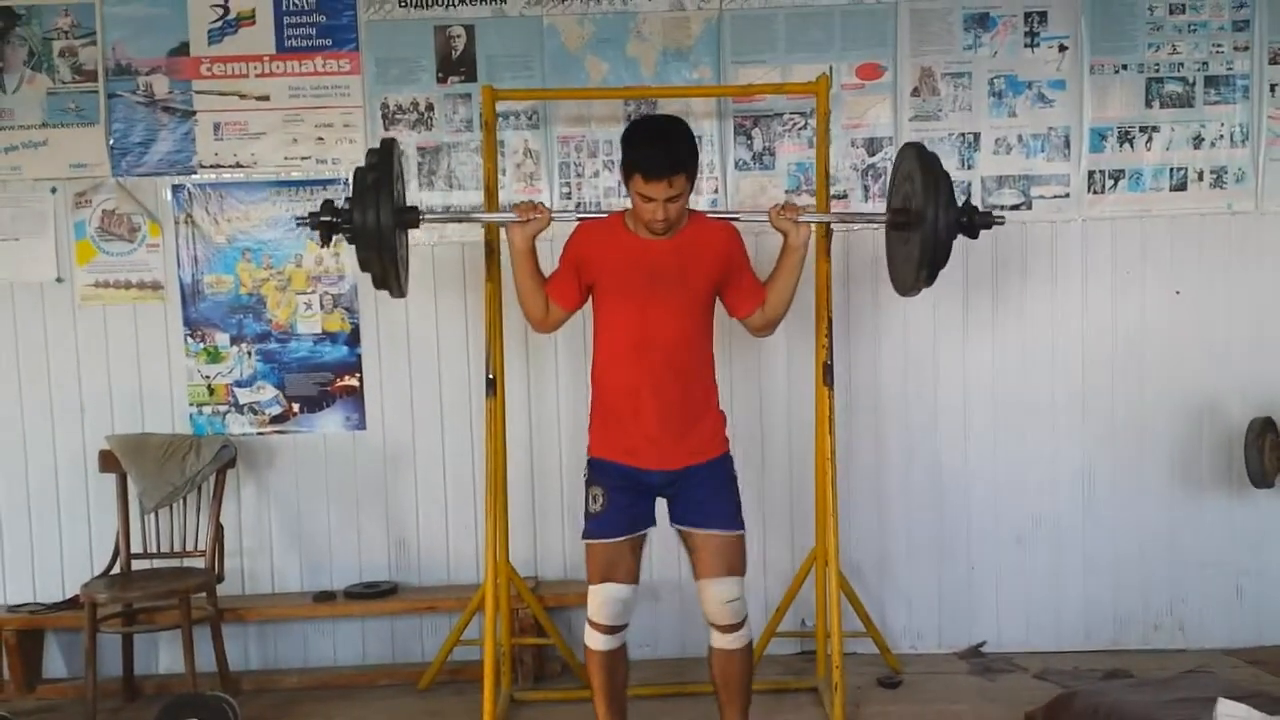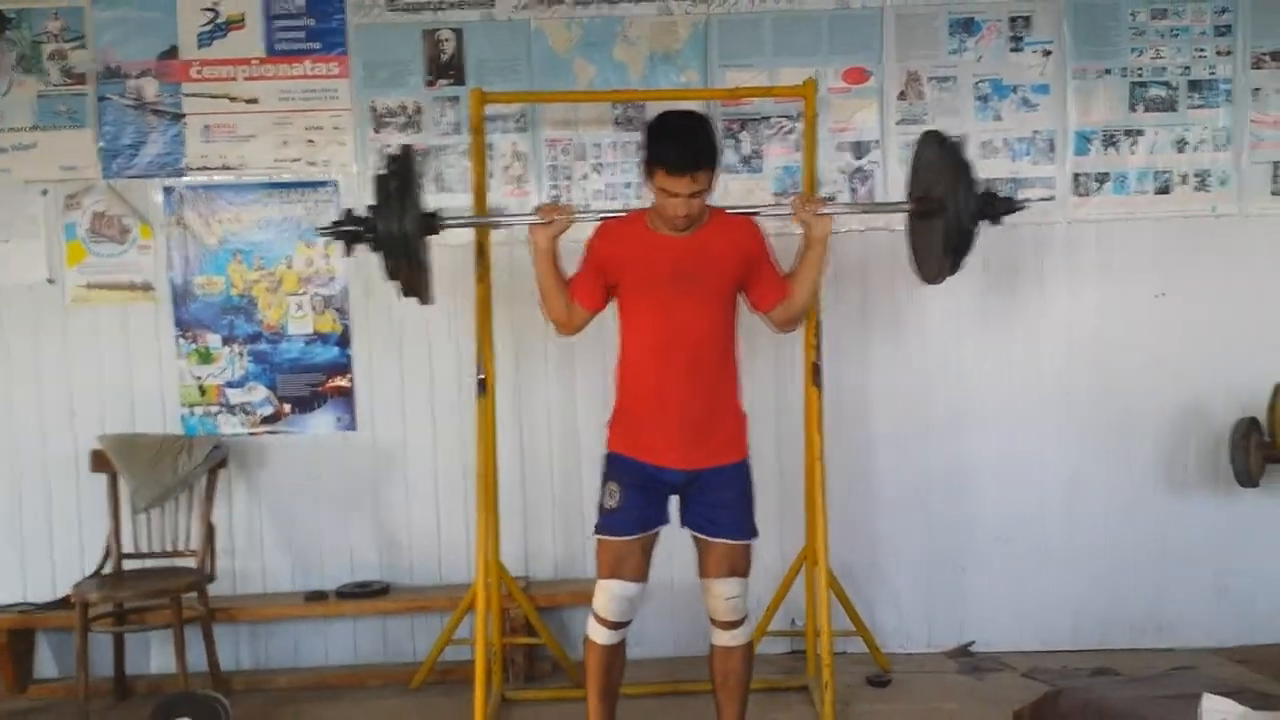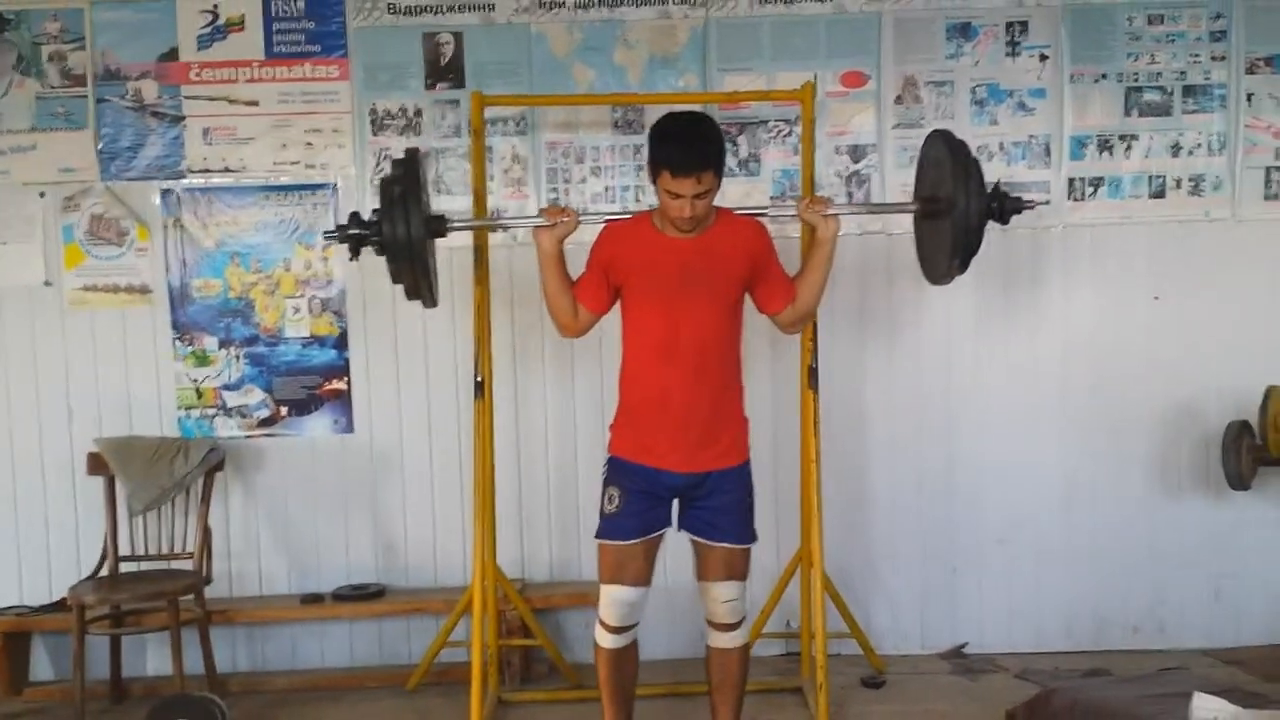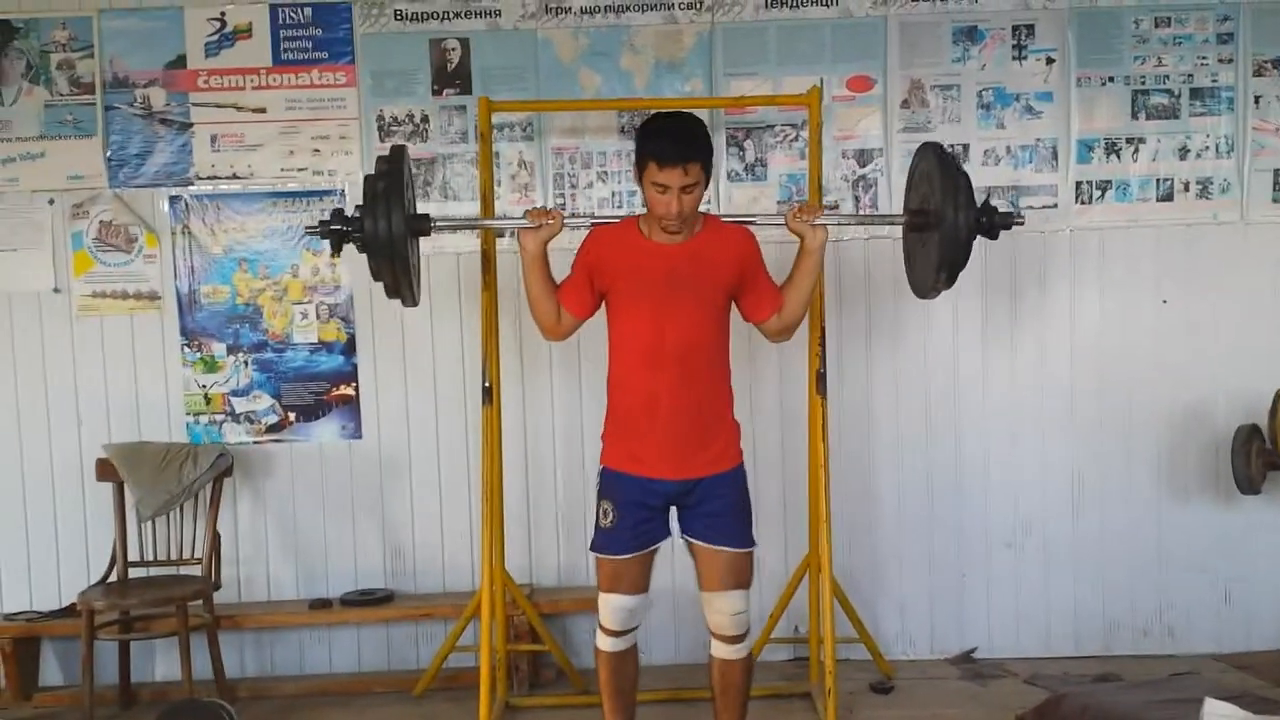
dt=0.4s
person 1, frame 1
left shoulder: (720, 241)
right shoulder: (591, 240)
left elbow: (762, 319)
right elbow: (543, 317)
left wrist: (795, 246)
right wrist: (521, 244)
left hip: (702, 455)
right hip: (616, 457)
left knee: (727, 611)
right knee: (607, 613)
person 1, frame 2
left shoulder: (741, 236)
right shoulder: (613, 239)
left elbow: (785, 313)
right elbow: (566, 318)
left wrist: (817, 239)
right wrist: (544, 246)
left hip: (720, 457)
right hip: (635, 454)
left knee: (729, 609)
right knee: (611, 607)
person 1, frame 3
left shoulder: (747, 238)
right shoulder: (617, 240)
left elbow: (792, 315)
right elbow: (571, 321)
left wrist: (824, 239)
right wrist: (548, 249)
left hip: (721, 461)
right hip: (637, 458)
left knee: (727, 613)
right knee: (617, 614)
person 1, frame 4
left shoulder: (735, 245)
right shoulder: (604, 245)
left elbow: (778, 324)
right elbow: (555, 325)
left wrist: (811, 247)
right wrist: (532, 251)
left hip: (715, 467)
right hip: (629, 467)
left knee: (730, 623)
right knee: (617, 620)
